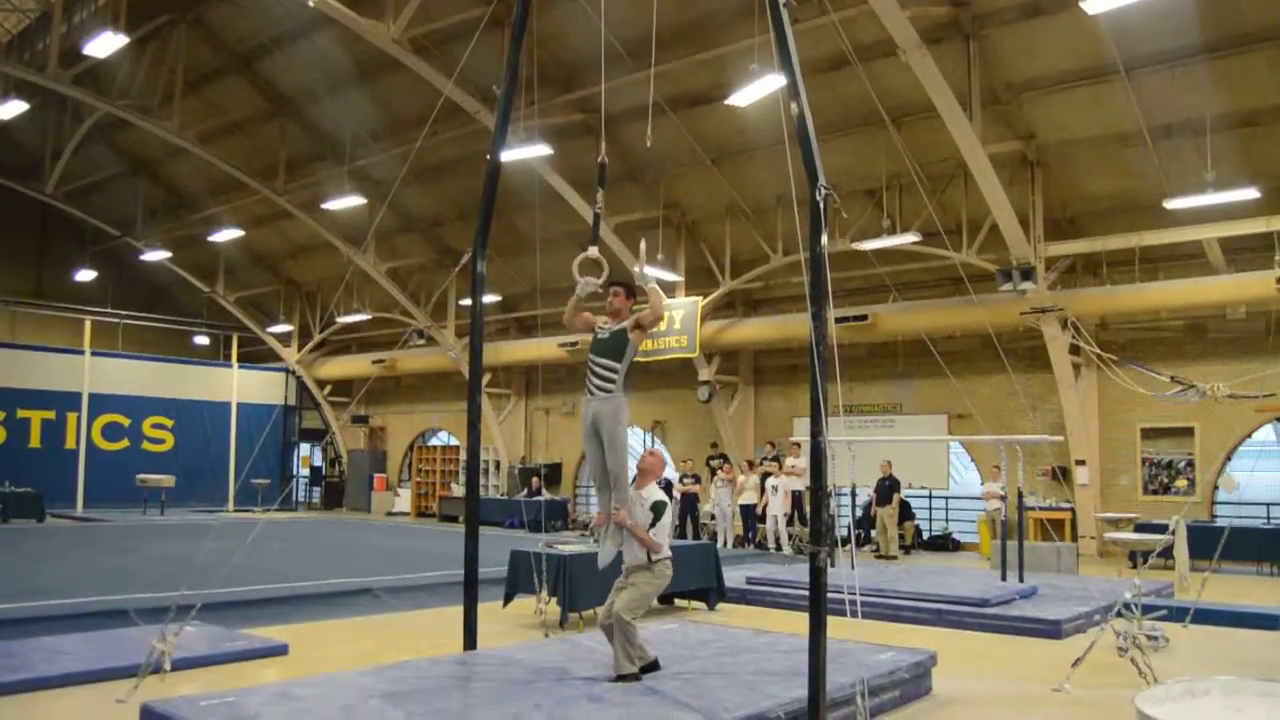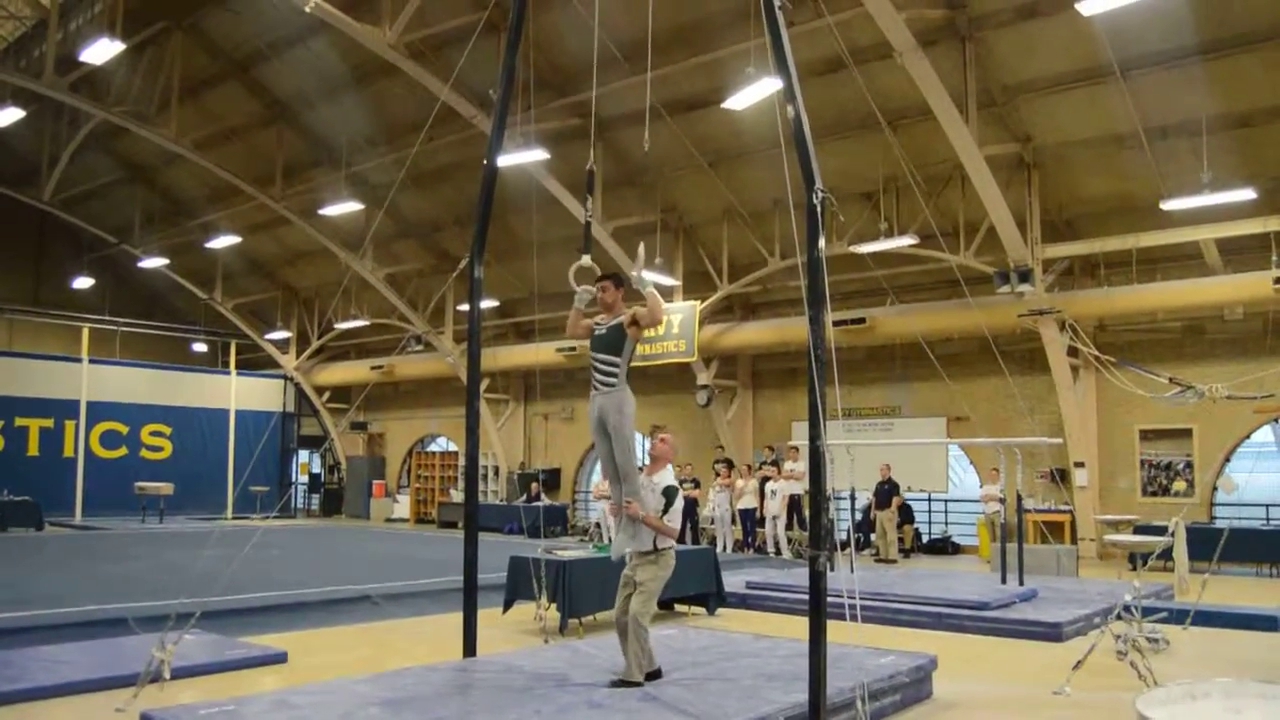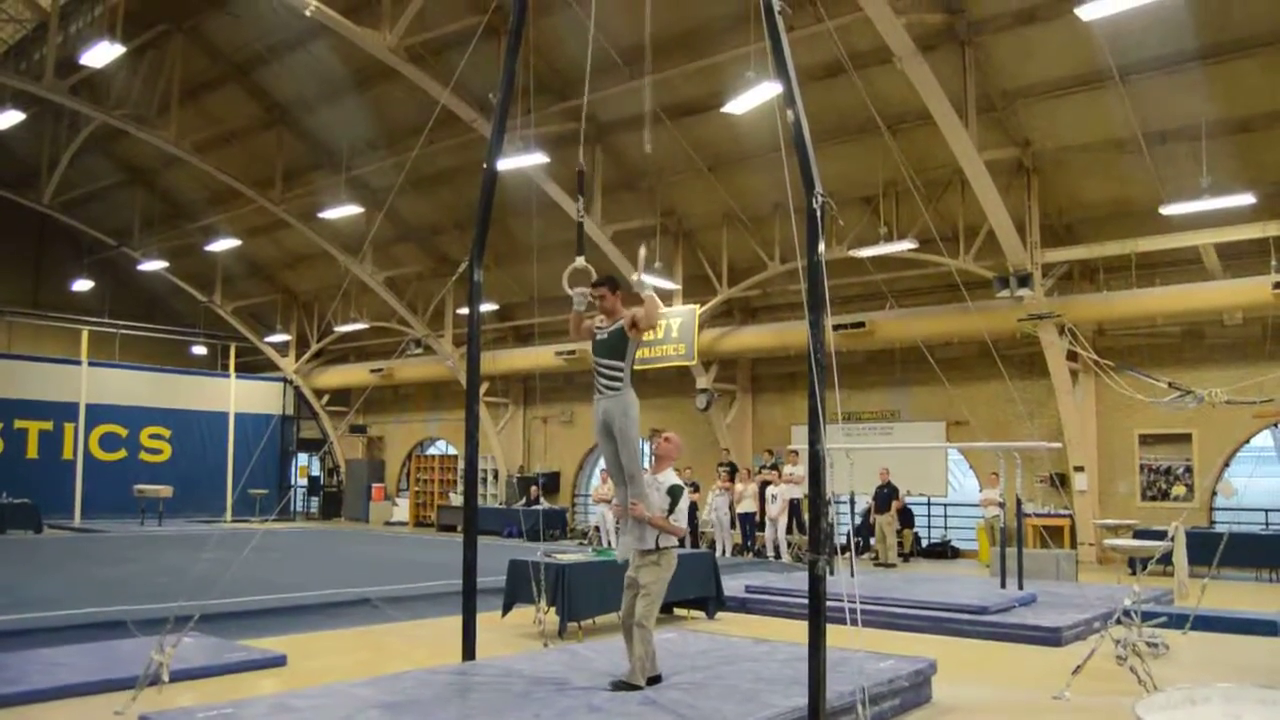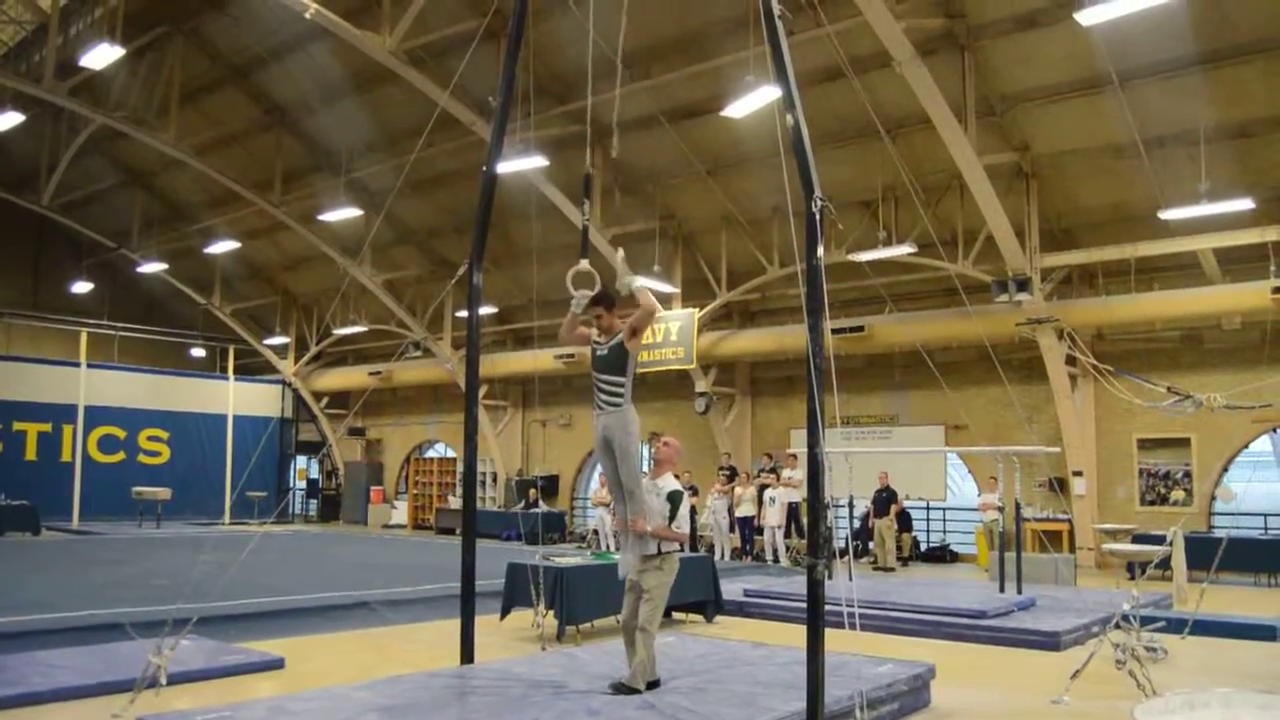
dt=0.3s
person 1, frame 1
left shoulder: (635, 324)
right shoulder: (598, 323)
left elbow: (659, 313)
right elbow: (569, 320)
left wrist: (648, 284)
right wrist: (581, 292)
left hip: (612, 405)
right hip: (589, 404)
left knee: (617, 472)
right knee: (597, 475)
left ankle: (617, 532)
right ankle: (606, 530)
person 1, frame 2
left shoulder: (631, 317)
right shoulder: (597, 321)
left elbow: (657, 318)
right elbow: (570, 332)
left wrist: (644, 284)
right wrist: (579, 303)
left hip: (617, 399)
right hip: (595, 400)
left knee: (625, 466)
right knee: (609, 469)
left ankle: (631, 525)
right ankle: (621, 523)
person 1, frame 3
left shoulder: (632, 317)
right shoulder: (598, 322)
left elbow: (652, 320)
right elbow: (575, 333)
left wrist: (645, 290)
right wrist: (578, 305)
left hip: (621, 401)
right hip: (600, 403)
left knee: (631, 467)
right knee: (614, 471)
left ankle: (636, 526)
right ankle: (625, 526)
person 1, frame 4
left shoulder: (631, 331)
right shoulder: (593, 336)
left elbow: (649, 311)
right elbow: (564, 336)
left wrist: (630, 283)
right wrist: (576, 306)
left hip: (622, 418)
right hip: (600, 419)
left knee: (630, 483)
right knee: (615, 487)
left ankle: (635, 543)
right ankle: (625, 542)
person 2, frame 1
left shoulder: (658, 502)
right shoulder: (626, 494)
left elbow: (655, 545)
right elbow: (615, 528)
left wrist: (627, 523)
right wrist: (606, 520)
left hip: (654, 570)
right hip: (631, 569)
left knee: (622, 611)
right knee: (606, 618)
left ankle: (628, 670)
right ankle: (645, 660)
person 2, frame 2
left shoulder: (670, 488)
right shoulder: (636, 481)
left elbow: (672, 531)
right elbow: (627, 516)
left wrist: (640, 515)
right wrist: (619, 510)
left hip: (657, 559)
right hip: (635, 557)
left knee: (637, 614)
right knee: (621, 615)
left ankle: (634, 675)
right ankle: (648, 667)
person 2, frame 3
left shoulder: (674, 487)
right shoulder: (641, 480)
left elbow: (679, 530)
left wrist: (646, 516)
right wrist: (624, 512)
left hip: (660, 558)
right hip: (638, 555)
left knee: (643, 617)
right knee: (628, 617)
left ankle: (636, 678)
right ankle: (649, 671)
person 2, frame 4
left shoulder: (674, 491)
right shoulder: (641, 484)
left elbow: (681, 534)
left wrist: (647, 530)
right wrist: (624, 524)
left hip: (661, 563)
right hip: (638, 560)
left knee: (646, 622)
right knee: (628, 621)
left ankle: (635, 681)
right ankle: (648, 676)
